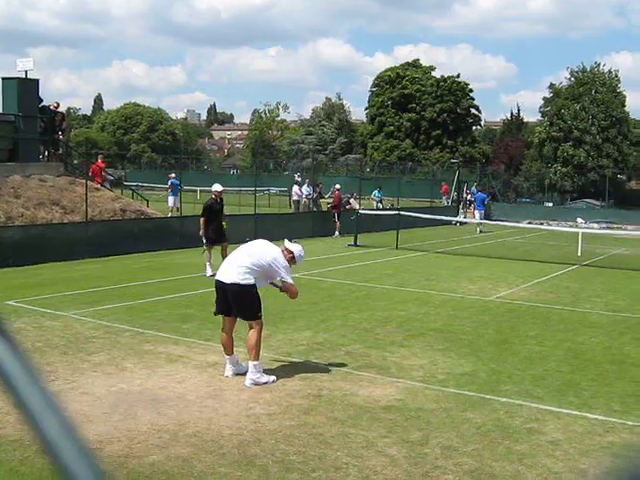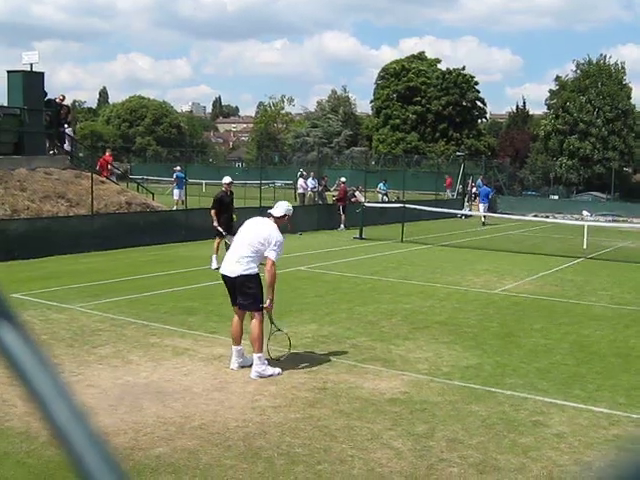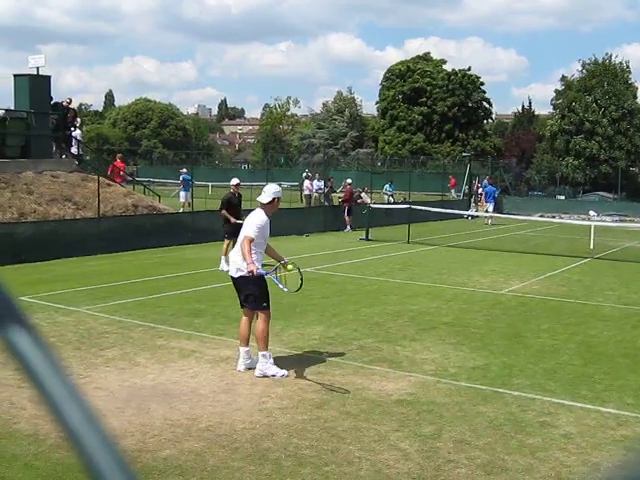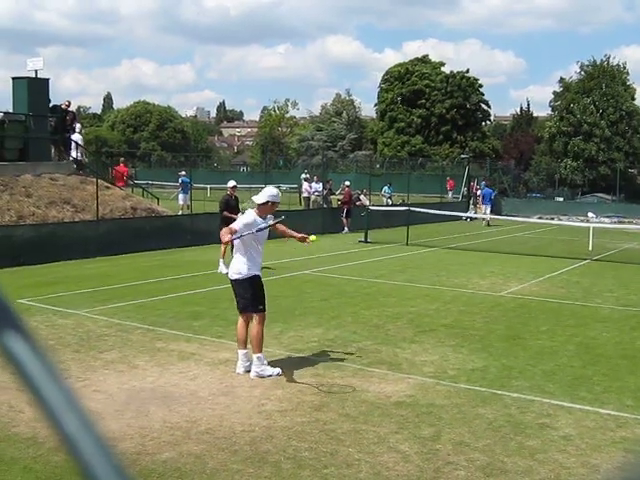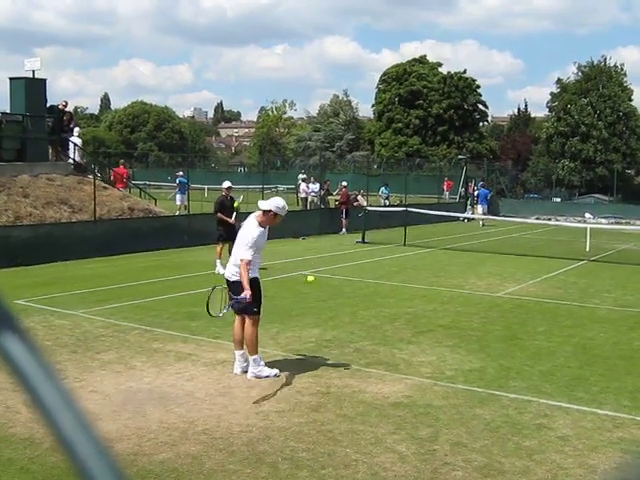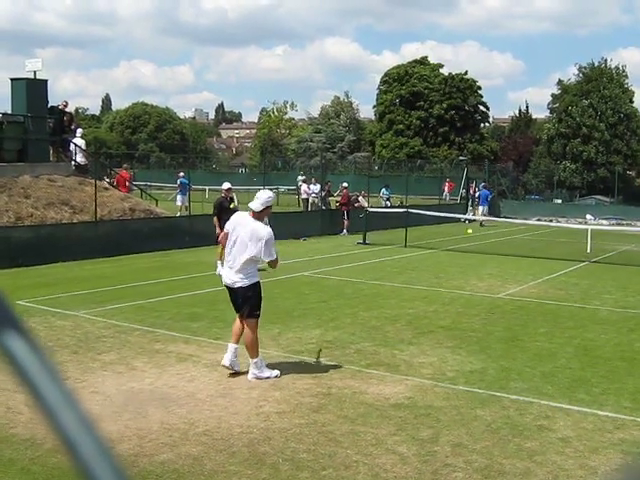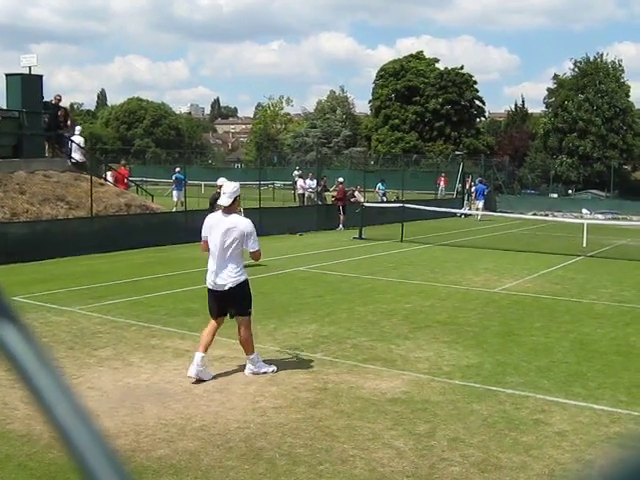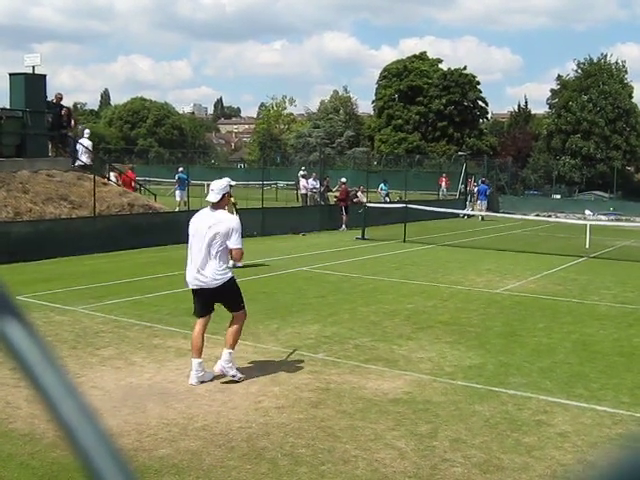
dt=0.3s
person 1, frame 1
left shoulder: (263, 244)
right shoulder: (280, 261)
right elbow: (294, 293)
right wrist: (284, 288)
left hip: (221, 277)
right hip: (240, 281)
left knee: (227, 324)
right knee: (255, 325)
left ankle: (231, 366)
right ankle: (254, 374)
person 1, frame 2
left shoulder: (254, 220)
right shoulder: (276, 236)
right elbow: (270, 268)
right wrist: (270, 298)
left hip: (227, 269)
right hip: (245, 272)
left knee: (239, 313)
right knee: (257, 316)
left ankle: (237, 358)
right ankle: (259, 366)
person 1, frame 3
left shoulder: (258, 215)
right shoulder: (261, 219)
left elbow: (264, 246)
right elbow: (245, 242)
left wrist: (282, 261)
right wrist: (250, 263)
left hip: (237, 270)
right hip: (247, 271)
left knee: (248, 313)
right knee: (263, 314)
left ankle: (245, 359)
right ankle: (264, 365)
person 1, frame 4
left shoulder: (266, 216)
right shoulder: (249, 219)
left elbow: (276, 226)
right elbow: (226, 231)
left wrist: (296, 235)
right wrist: (226, 237)
left hip: (243, 273)
right hip: (246, 274)
left knee: (245, 316)
right knee: (258, 317)
left ankle: (243, 362)
right ankle: (258, 366)
person 1, frame 5
left shoulder: (259, 217)
right shoulder: (253, 233)
right elbow: (244, 264)
right wrist: (247, 288)
left hip: (236, 276)
right hip: (243, 277)
left knee: (241, 317)
right knee: (252, 319)
left ankle: (240, 363)
right ankle: (255, 367)
person 1, frame 6
left shoulder: (236, 217)
right shoulder: (265, 233)
left elbow: (222, 240)
right elbow: (273, 264)
right wrist: (272, 252)
left hip: (229, 277)
right hip: (247, 281)
left knee: (242, 317)
right knee: (251, 323)
left ankle: (231, 356)
right ankle: (257, 368)
person 1, frame 7
left shoulder: (210, 219)
right shoulder: (245, 224)
left elbow: (205, 247)
right elbow: (256, 256)
left hip: (213, 280)
right hip: (235, 280)
left knee: (215, 321)
right knee: (243, 322)
left ankle: (197, 365)
right ankle: (253, 363)
person 1, frame 8
left shoulder: (197, 217)
right shoulder: (231, 221)
right elbow: (237, 255)
left hip: (195, 278)
right hip: (219, 278)
left knee: (201, 322)
right knee: (239, 315)
left ankle: (197, 371)
right ankle: (226, 362)
